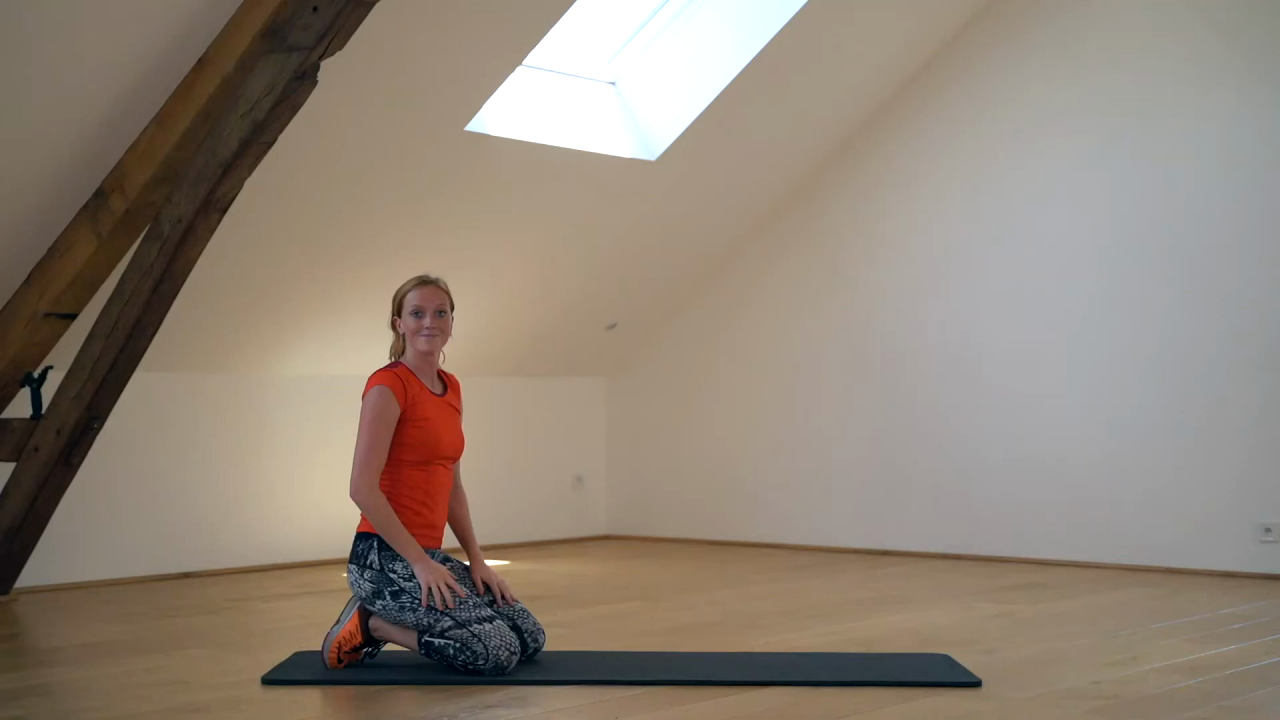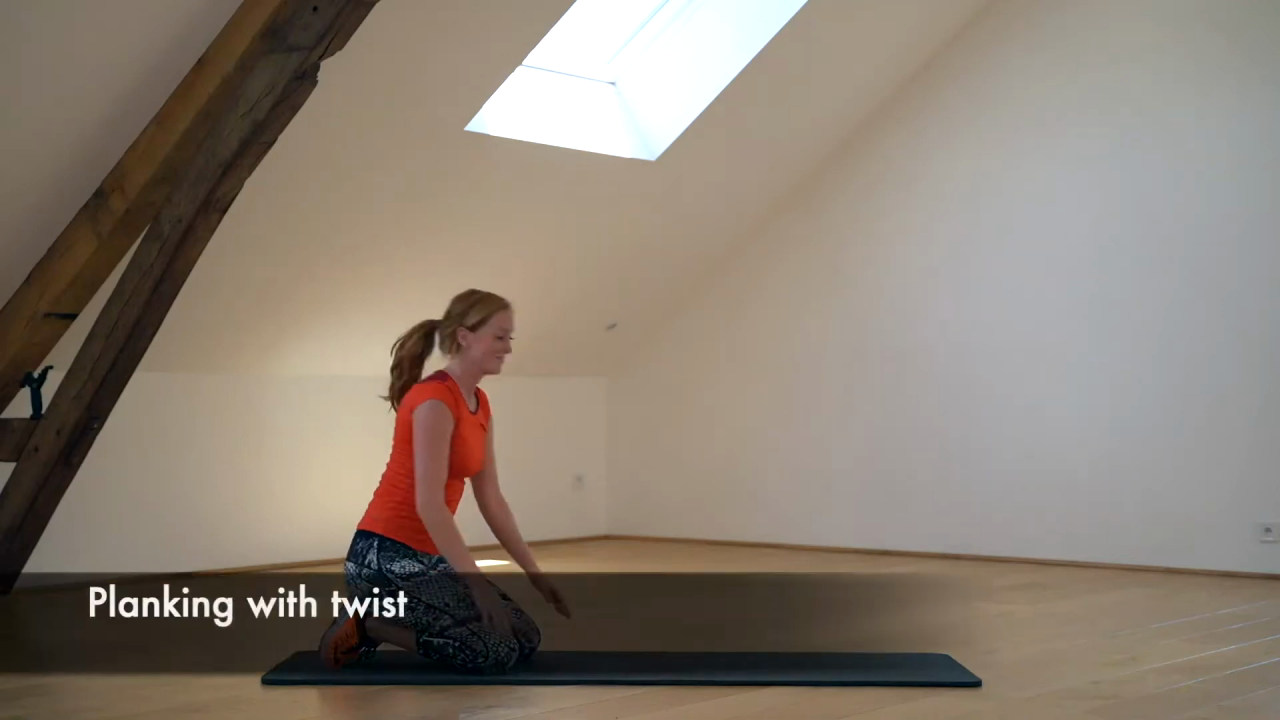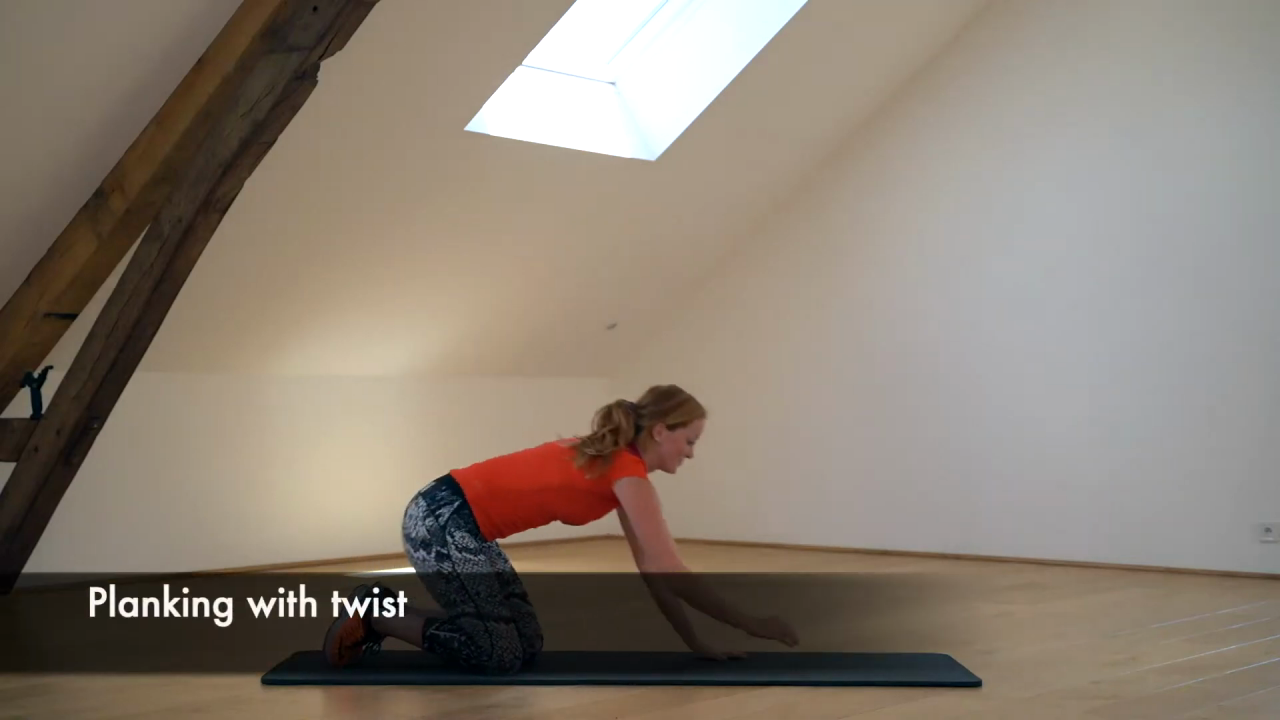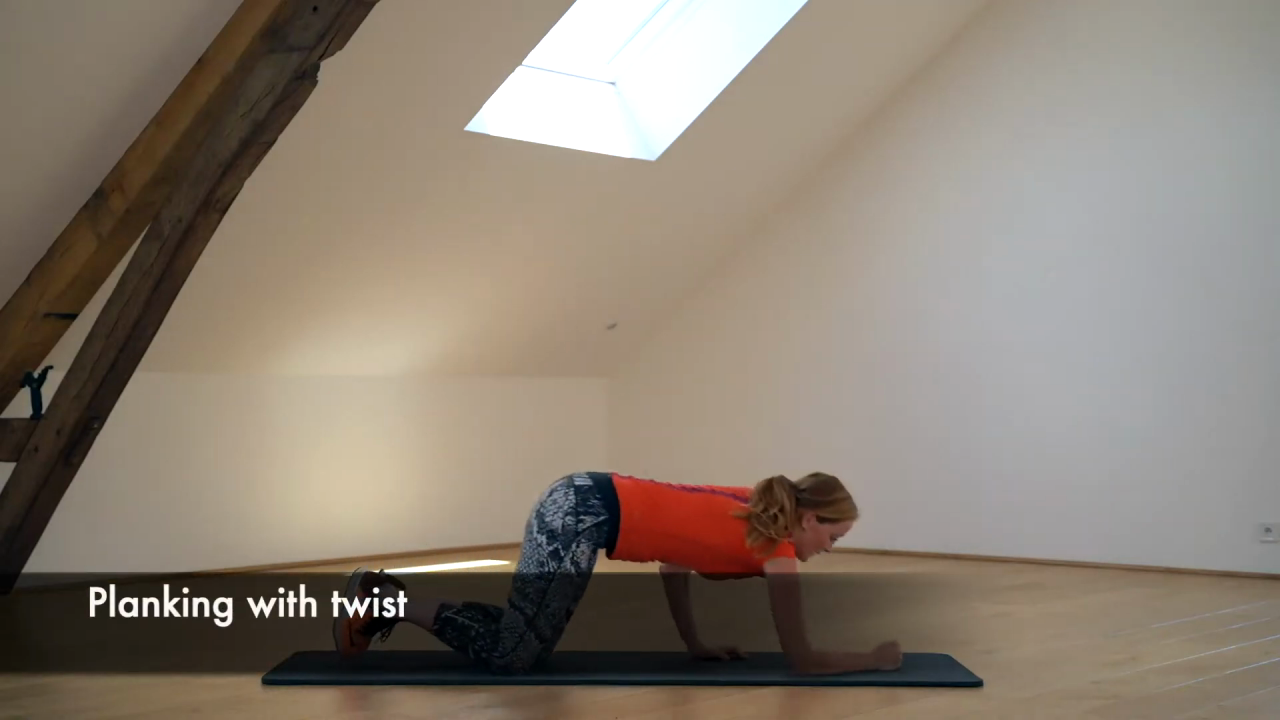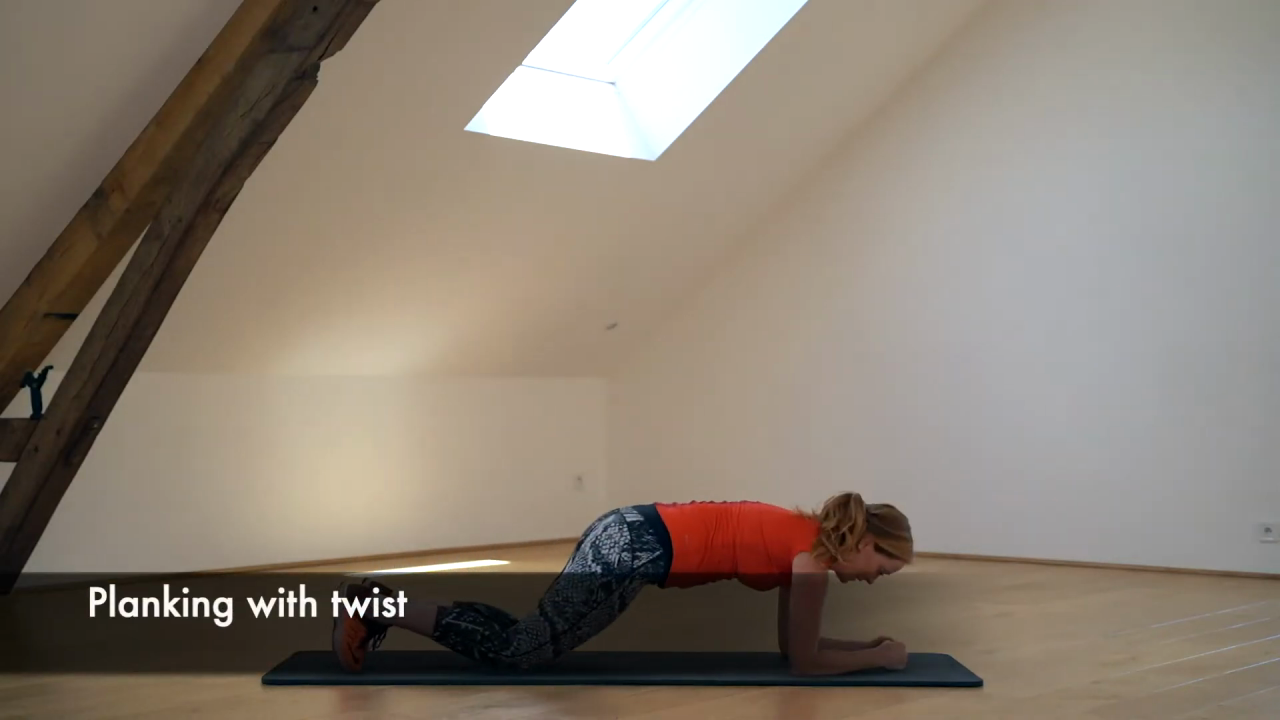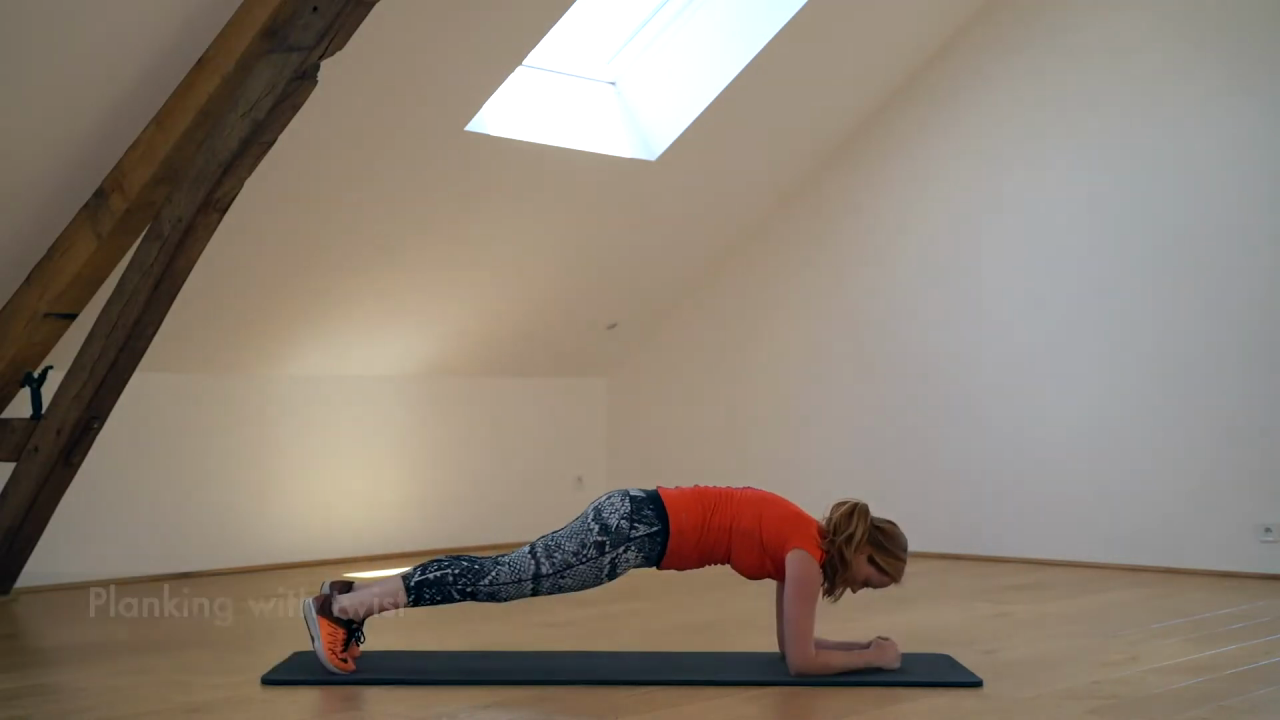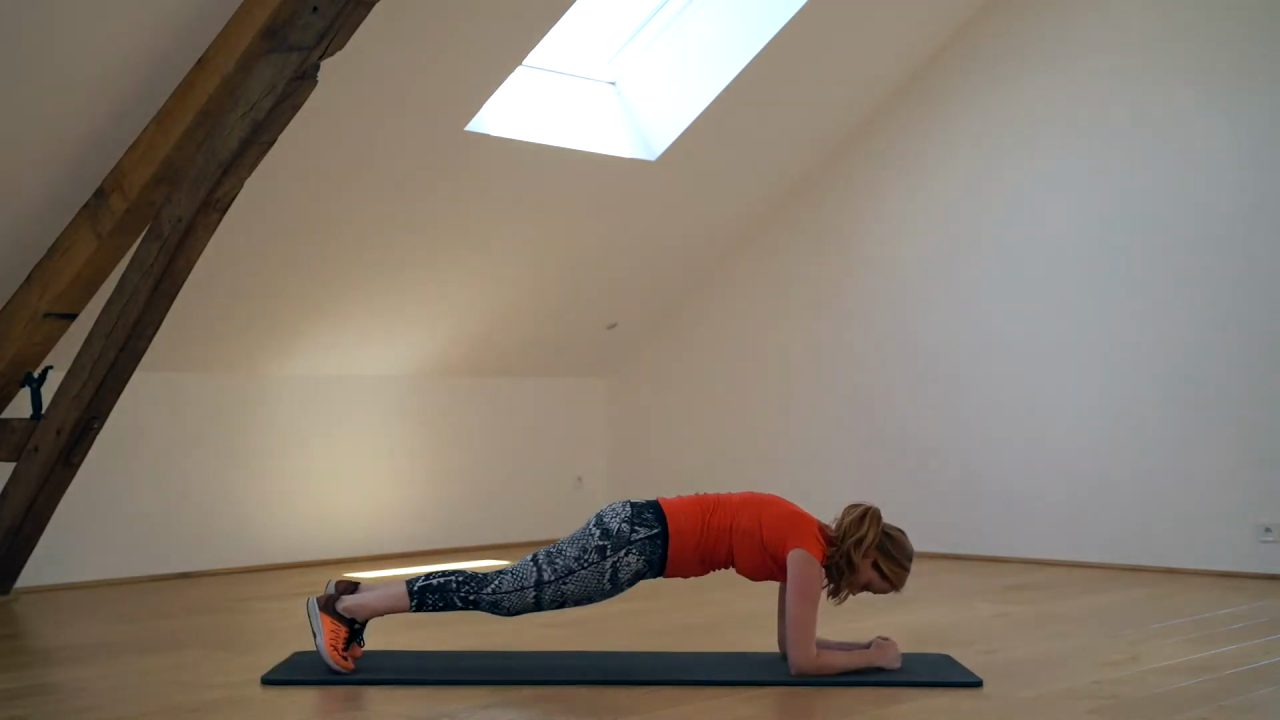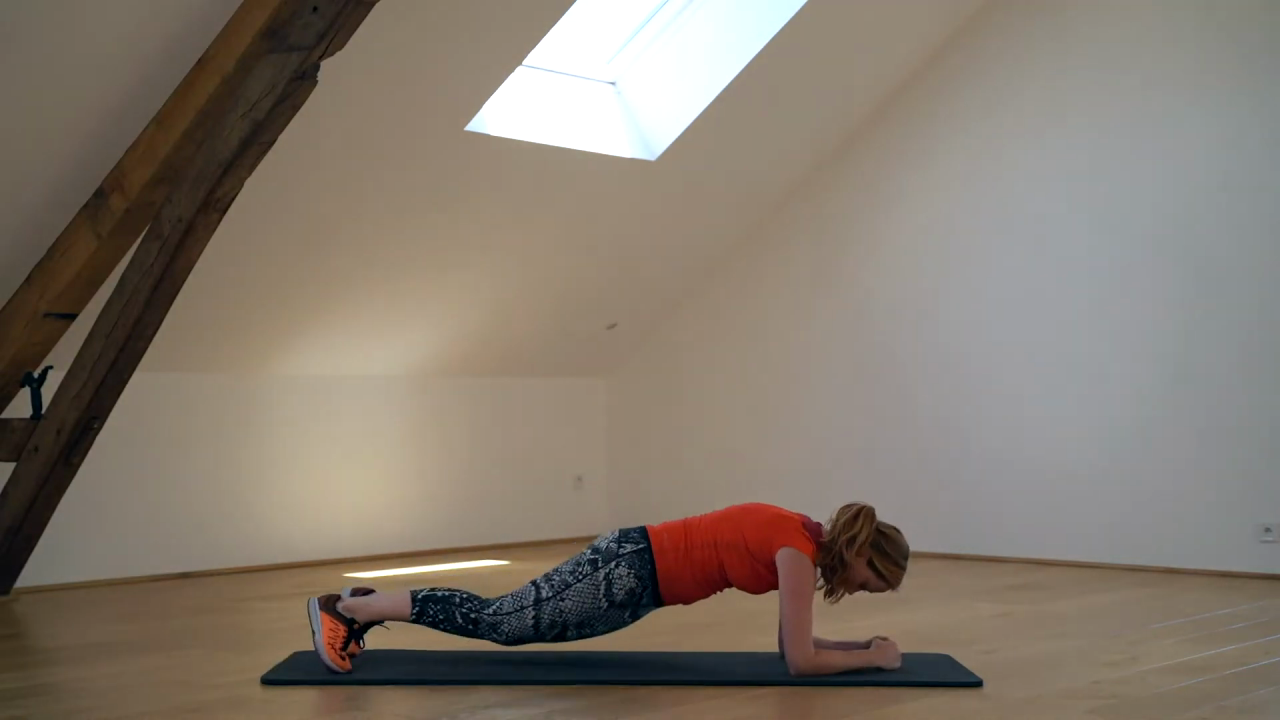
dt=0.5s
person 1, frame 1
left shoulder: (452, 388)
right shoulder: (387, 386)
right elbow: (362, 488)
left wrist: (477, 561)
right wrist: (420, 563)
left hip: (426, 555)
right hip: (387, 558)
left knee: (529, 637)
right knee: (496, 652)
left ankle: (382, 615)
right ankle: (372, 625)
person 1, frame 2
left shoulder: (479, 404)
right shoulder: (434, 400)
left elbow: (491, 498)
right elbow: (430, 504)
left wrist: (533, 572)
right wrist: (476, 584)
left hip: (426, 558)
right hip: (385, 558)
left knee: (526, 636)
right knee: (495, 650)
left ankle: (387, 617)
right ankle: (371, 625)
person 1, frame 3
left shoulder: (618, 459)
right shoulder: (626, 471)
left elbow: (651, 567)
right elbow: (674, 577)
left wrist: (693, 639)
right wrist: (754, 625)
left hip: (458, 521)
right hip: (441, 521)
left knee: (525, 644)
right knee: (498, 654)
left ankle: (381, 610)
right ankle: (376, 619)
person 1, frame 4
left shoulder: (741, 509)
right shoulder: (778, 550)
left elbow: (675, 562)
right elbow: (801, 658)
left wrist: (694, 642)
right wrist: (873, 658)
left hip: (574, 497)
right hip: (582, 519)
left knee: (527, 637)
right knee: (512, 653)
left ankle: (387, 598)
right ankle: (387, 600)
person 1, frame 5
left shoulder: (801, 538)
right shoulder: (813, 552)
left elbow: (792, 641)
right elbow: (805, 661)
left wrist: (867, 643)
right wrist: (880, 657)
left hip: (629, 532)
right hip: (636, 549)
left knee: (528, 635)
right knee: (520, 648)
left ankle: (384, 603)
right ankle: (377, 608)
person 1, frame 6
left shoulder: (802, 540)
right shoulder: (806, 552)
left elbow: (792, 643)
right elbow: (802, 661)
left wrist: (863, 644)
right wrist: (875, 656)
left hip: (634, 516)
right hip: (636, 530)
left knee: (500, 574)
right knee: (499, 577)
left ankle: (355, 594)
right ankle: (339, 607)
person 1, frame 7
left shoulder: (807, 541)
right shoulder: (808, 550)
left elbow: (791, 642)
right elbow: (803, 661)
left wrist: (861, 644)
right wrist: (872, 656)
left hip: (643, 540)
right hip: (637, 539)
left knee: (507, 593)
right knee: (499, 593)
left ankle: (360, 594)
right ankle: (342, 606)
person 1, frame 8
left shoulder: (809, 542)
right shoulder: (799, 551)
left elbow: (792, 642)
right elbow: (801, 660)
left wrist: (861, 644)
right wrist: (873, 658)
left hip: (641, 584)
right hip: (629, 570)
left knee: (508, 620)
right knee: (498, 620)
left ankle: (366, 600)
right ankle: (343, 609)
